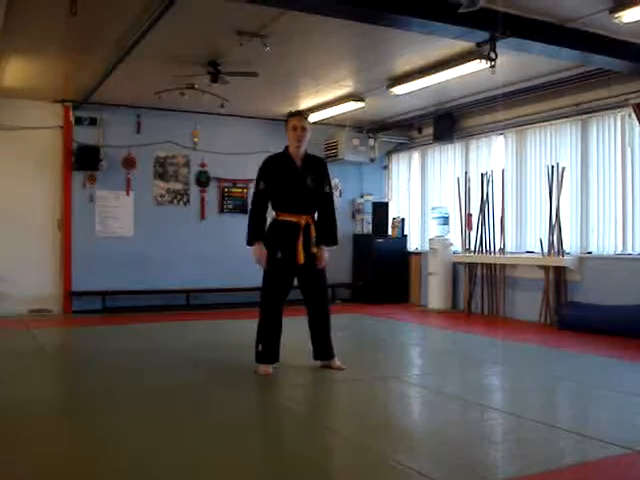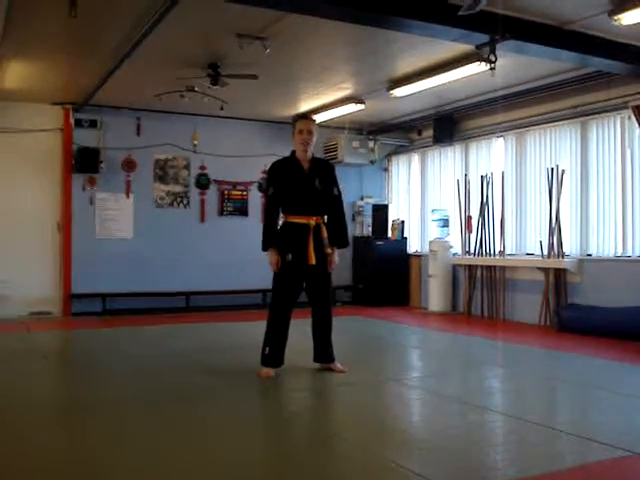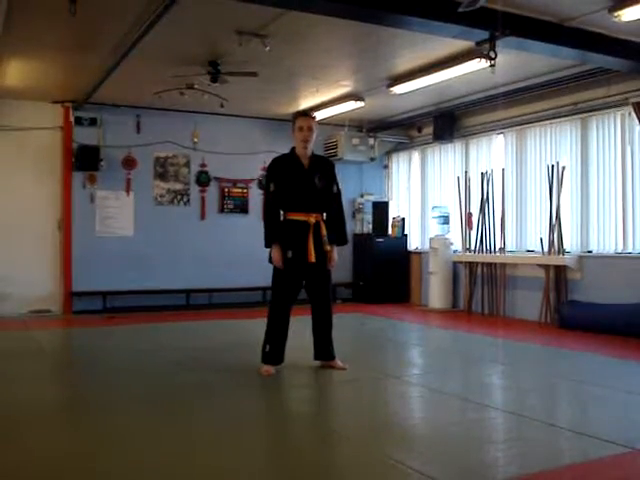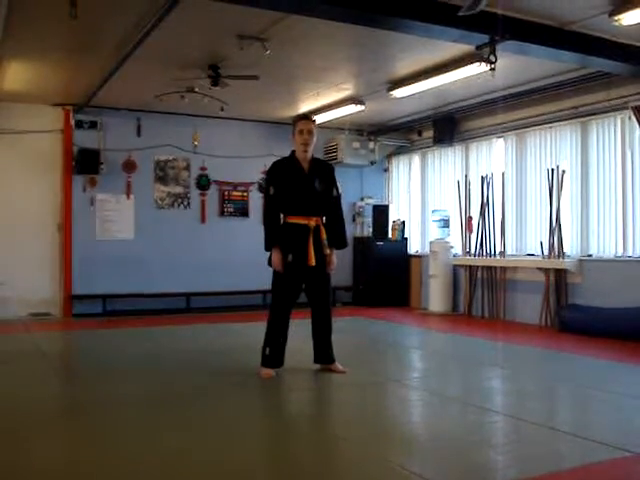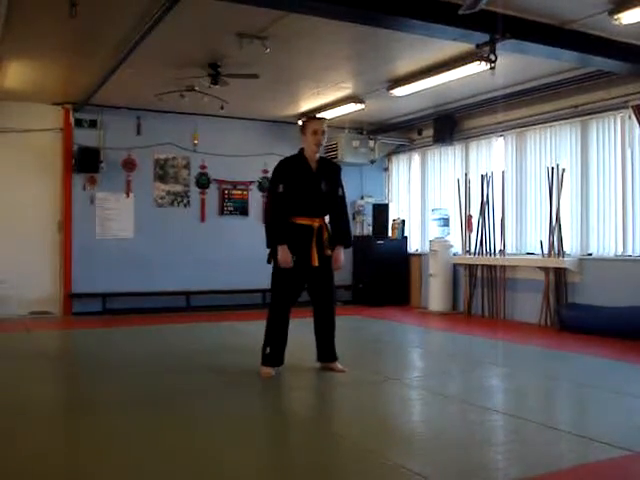
dt=0.7s
person 1, frame 1
left shoulder: (319, 166)
right shoulder: (272, 164)
left elbow: (327, 207)
right elbow: (259, 204)
left wrist: (324, 244)
right wrist: (257, 241)
left hip: (310, 237)
right hip: (281, 235)
left knee: (318, 298)
right knee: (272, 300)
left ankle: (326, 355)
right ankle: (265, 358)
person 1, frame 2
left shoulder: (326, 169)
right shoulder: (279, 168)
left elbow: (336, 209)
right elbow: (271, 210)
left wrist: (335, 247)
right wrist: (271, 247)
left hip: (319, 241)
right hip: (291, 238)
left knee: (322, 302)
right knee: (282, 302)
left ankle: (325, 357)
right ankle: (270, 360)
person 1, frame 3
left shoulder: (326, 166)
right shoulder: (279, 165)
left elbow: (335, 207)
right elbow: (271, 208)
left wrist: (334, 244)
right wrist: (274, 244)
left hip: (319, 239)
right hip: (290, 236)
left knee: (322, 299)
right knee: (281, 300)
left ankle: (326, 355)
right ankle: (271, 357)
person 1, frame 4
left shoulder: (325, 170)
right shoulder: (279, 169)
left elbow: (334, 211)
right elbow: (271, 212)
left wrist: (333, 248)
right wrist: (274, 248)
left hip: (317, 241)
right hip: (290, 240)
left knee: (322, 302)
right knee: (281, 303)
left ankle: (325, 358)
right ankle: (270, 361)
person 1, frame 5
left shoulder: (332, 170)
right shoulder: (286, 167)
left elbow: (339, 209)
right elbow: (273, 209)
left wrist: (340, 245)
right wrist: (279, 245)
left hip: (321, 240)
right hip: (291, 239)
left knee: (325, 301)
right knee: (281, 302)
left ankle: (327, 357)
right ankle: (270, 360)
